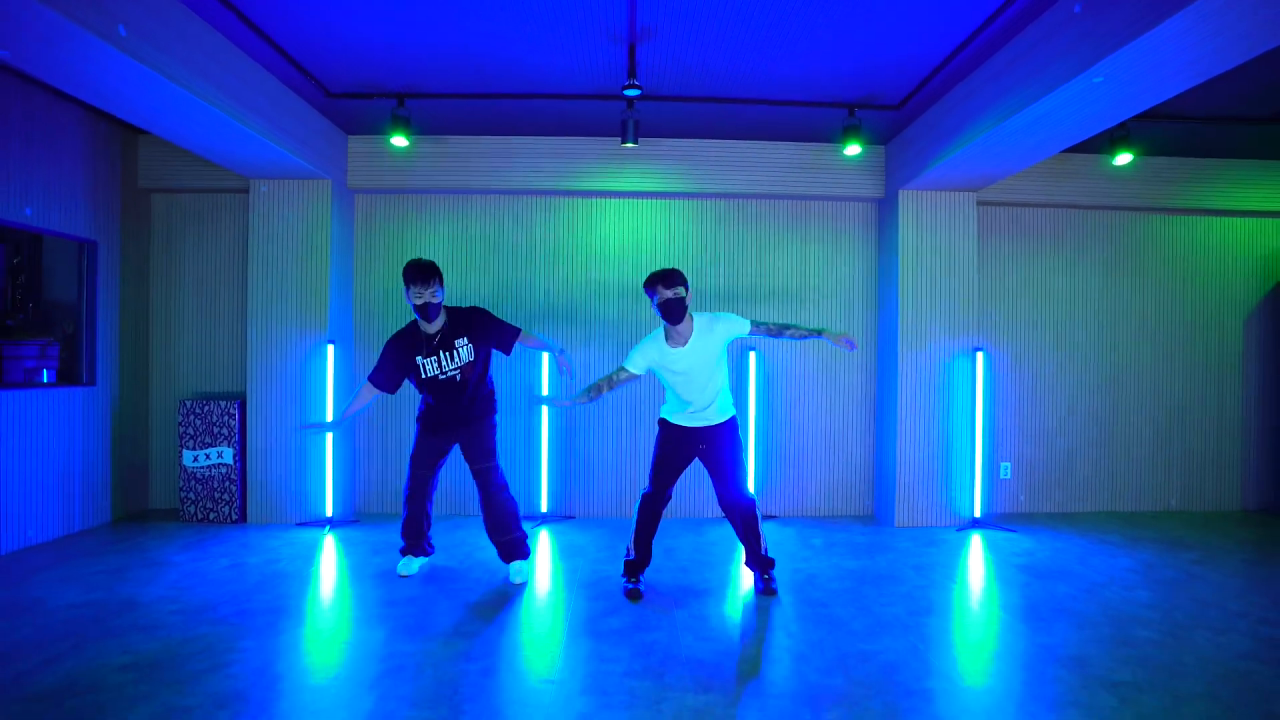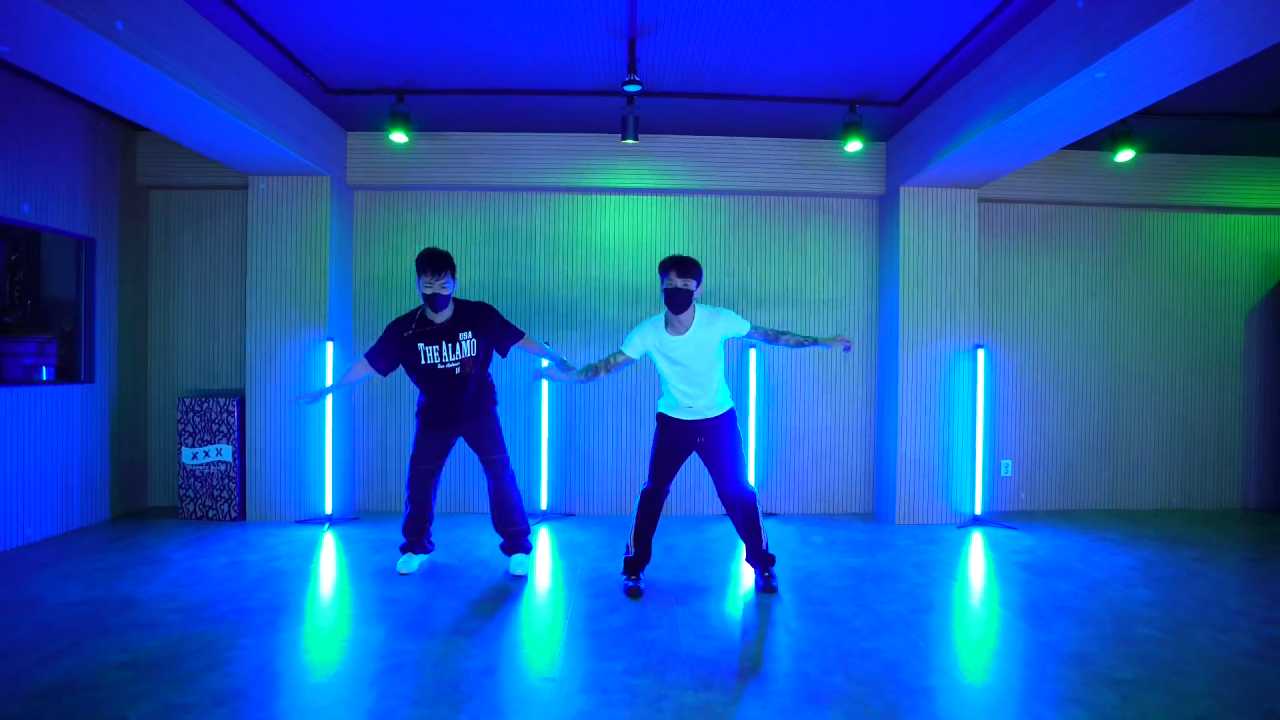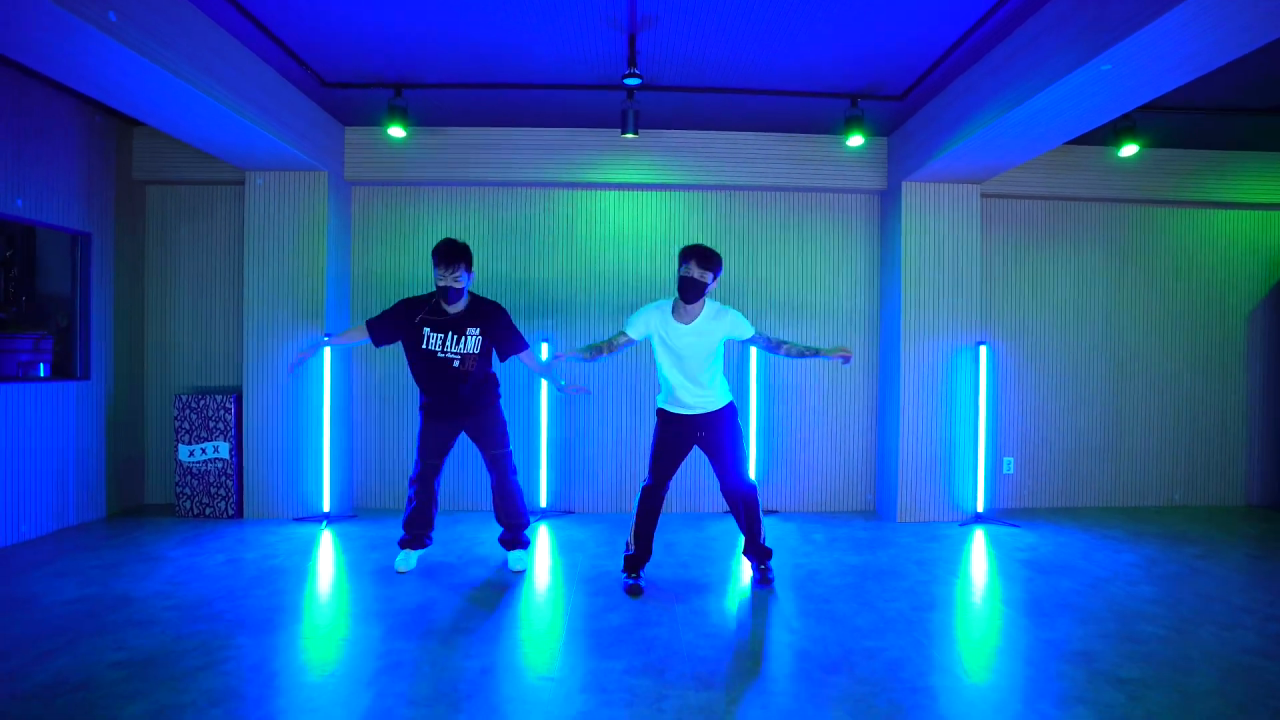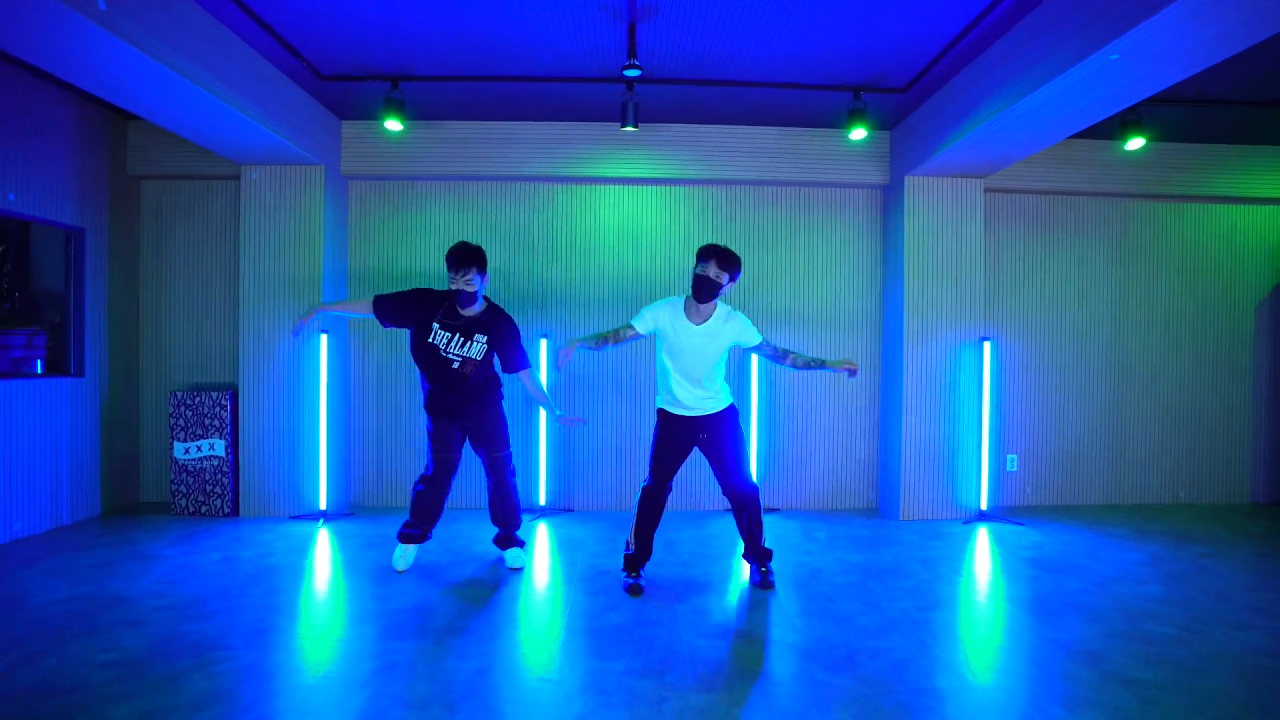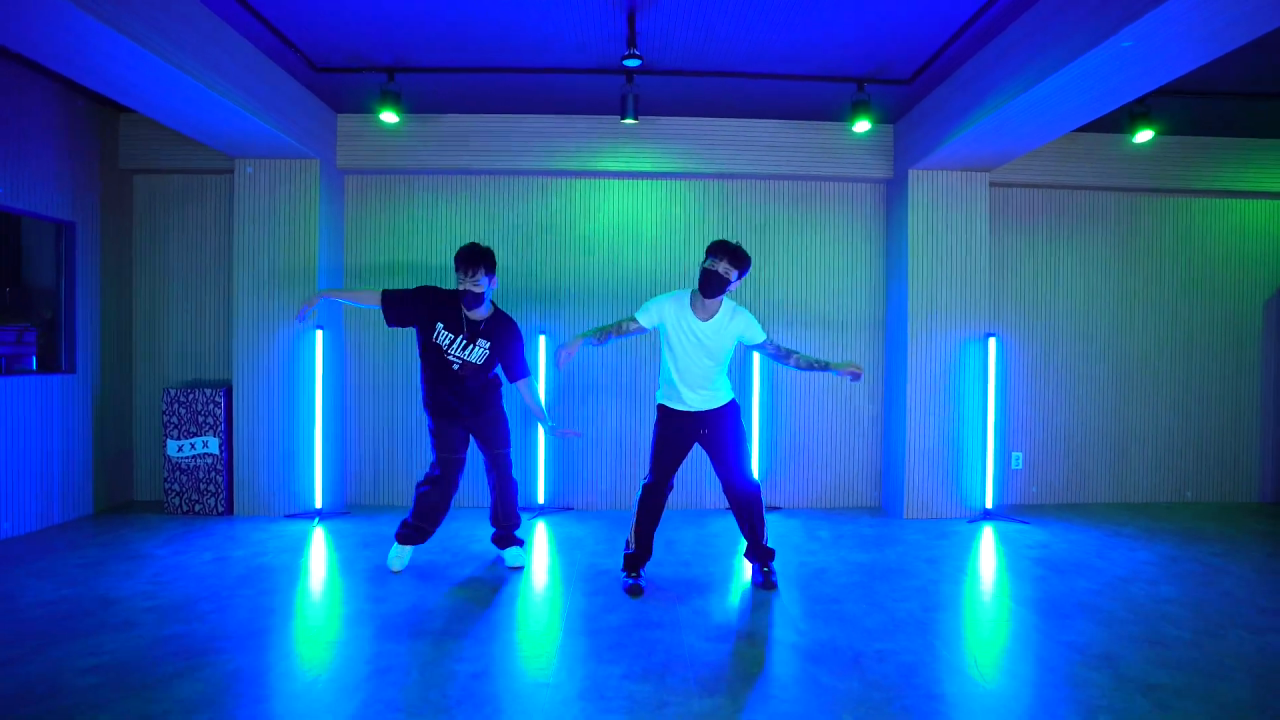
dt=0.1s
person 1, frame 1
left shoulder: (719, 325)
right shoulder: (651, 348)
left elbow: (770, 329)
right elbow: (611, 382)
left wrist: (824, 334)
right wrist: (568, 401)
left hip: (720, 427)
right hip: (676, 428)
left knee: (737, 498)
right knee: (654, 497)
left ankle: (762, 568)
right ankle: (633, 571)
person 1, frame 2
left shoulder: (719, 321)
right shoulder: (647, 332)
left elbow: (768, 336)
right elbow: (608, 364)
left wrist: (822, 341)
right wrist: (565, 375)
left hip: (719, 420)
right hip: (673, 421)
left knee: (737, 492)
right knee: (653, 491)
left ankle: (762, 563)
right ankle: (634, 567)
person 1, frame 3
left shoulder: (725, 318)
right shoulder: (652, 316)
left elbow: (771, 345)
right elbow: (611, 345)
left wrist: (823, 353)
right wrist: (571, 353)
left hip: (718, 414)
right hip: (673, 417)
left knee: (739, 486)
right knee: (654, 487)
left ankle: (760, 559)
right ankle: (634, 565)
person 1, frame 4
left shoulder: (735, 323)
right shoulder: (662, 312)
left elbow: (777, 355)
right elbow: (617, 335)
left wrist: (829, 365)
right wrist: (577, 344)
left hip: (719, 416)
right hip: (673, 417)
left knee: (742, 487)
right knee: (655, 488)
left ankle: (759, 560)
right ankle: (633, 565)
person 1, frame 5
left shoulder: (739, 319)
right shoulder: (666, 306)
left elbow: (780, 353)
right elbow: (619, 329)
left wrist: (833, 366)
right wrist: (579, 340)
left hip: (721, 412)
right hip: (674, 412)
left knee: (743, 485)
right knee: (656, 486)
left ankle: (761, 560)
right ankle: (633, 565)
person 2, frame 1
left shoulder: (473, 321)
right shoulder: (402, 344)
left elbow: (516, 336)
right elbow: (375, 386)
left wrist: (554, 350)
right wrist: (339, 420)
left hip: (477, 416)
right hip: (434, 421)
left knee: (490, 482)
right knee: (417, 485)
left ankle: (515, 553)
right ankle: (416, 549)
person 2, frame 2
left shoulder: (480, 316)
right shoulder: (405, 328)
left elbow: (519, 340)
right elbow: (370, 363)
left wrist: (553, 358)
right wrist: (331, 389)
left hip: (479, 410)
right hip: (435, 415)
left knee: (500, 474)
right knee: (420, 479)
left ankle: (517, 546)
right ankle: (416, 546)
person 2, frame 3
left shoulder: (489, 314)
right shoulder: (412, 312)
left elbow: (523, 353)
right elbow: (368, 331)
left wrist: (555, 381)
right wrist: (320, 346)
left hip: (482, 404)
right hip: (437, 408)
left knee: (503, 468)
right knee: (425, 474)
left ankle: (515, 541)
right ankle: (414, 541)
person 2, frame 4
left shoulder: (501, 325)
right shoulder: (425, 304)
left elbow: (523, 373)
right elbow: (372, 306)
left wrist: (551, 410)
right wrist: (320, 309)
left hip: (485, 405)
right hip: (442, 406)
left knee: (501, 469)
right knee: (441, 471)
left ankle: (509, 539)
right ankle: (411, 538)
person 2, frame 5
left shoulder: (504, 329)
right shoulder: (430, 302)
left elbow: (523, 381)
right elbow: (379, 298)
left wrist: (547, 423)
right wrist: (323, 296)
left hip: (485, 406)
right hip: (442, 406)
left knee: (502, 469)
right knee: (447, 473)
left ankle: (507, 538)
right ankle: (408, 538)
